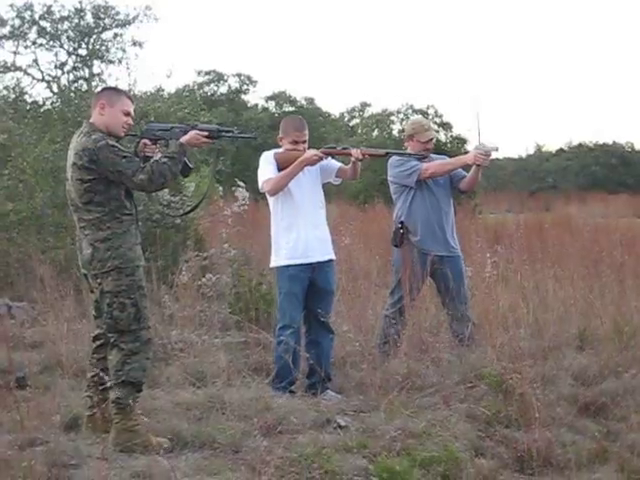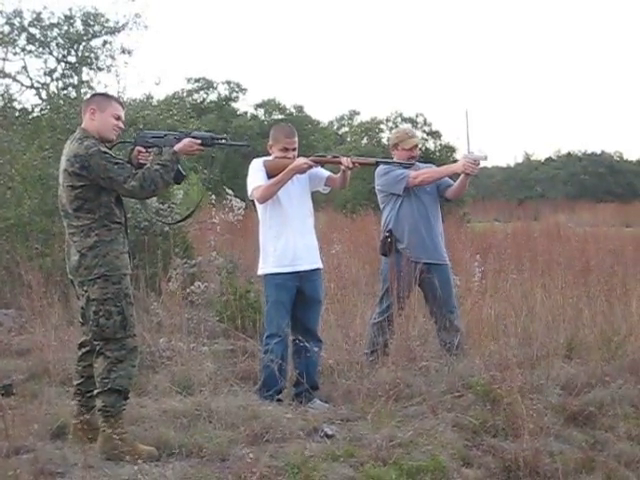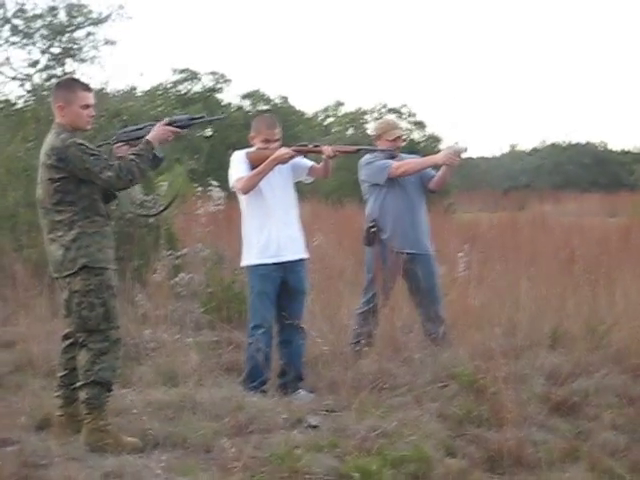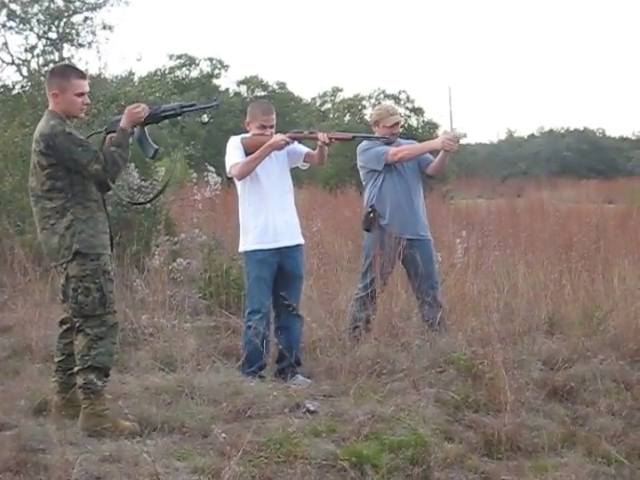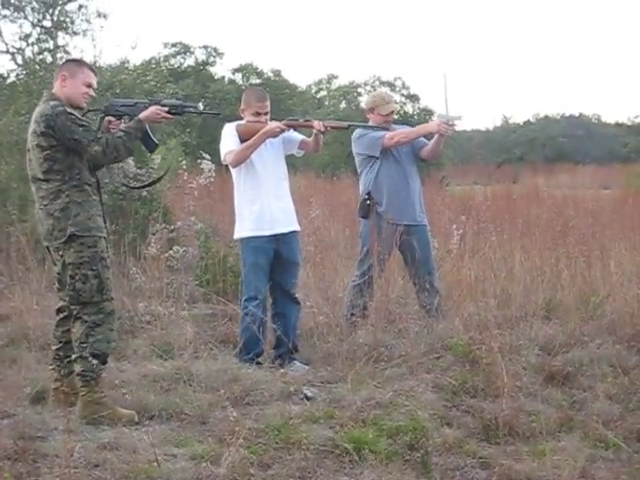
dt=1s
person 1, frame 1
left shoulder: (84, 142)
right shoulder: (97, 145)
left elbow: (126, 179)
right elbow: (149, 180)
left wrist: (140, 156)
right wrist: (181, 145)
left hip: (99, 253)
right hip: (116, 255)
left knee: (108, 333)
right knee: (133, 337)
left ankle: (99, 412)
right ankle: (125, 426)
person 1, frame 2
left shoulder: (78, 149)
right shoulder: (89, 151)
left elbow: (118, 186)
right elbow: (141, 187)
left wrist: (134, 165)
right wrist: (175, 153)
left hip: (89, 261)
right hip: (103, 262)
left knee: (95, 340)
right knee: (120, 344)
left ankle: (85, 420)
right ankle: (112, 434)
person 1, frame 3
left shoulder: (59, 145)
right shoulder: (67, 145)
left elbow: (97, 190)
right elbow: (118, 180)
left wrist: (119, 161)
right wrist: (150, 143)
left hip: (74, 256)
right hip: (86, 256)
left knee: (79, 334)
right knee: (102, 337)
left ankle: (69, 414)
right ankle: (96, 426)
person 1, frame 4
left shoulder: (54, 131)
right shoulder: (56, 132)
left elbow: (92, 178)
right elbow: (104, 168)
left wrist: (117, 140)
right wrist: (125, 128)
left hip: (72, 241)
right hip: (82, 241)
left knee: (77, 319)
right knee: (99, 322)
left ankle: (66, 398)
right ankle: (93, 410)
person 1, frame 5
left shoulder: (47, 114)
right shoulder: (58, 114)
left elbow: (86, 159)
right elbow: (103, 152)
left wrist: (106, 133)
right wrist: (140, 121)
left hip: (63, 227)
right hip: (78, 226)
left knee: (73, 306)
right knee: (97, 308)
left ankle: (64, 385)
right ankle: (91, 399)
person 2, frame 1
left shoulder: (317, 160)
right shoulder: (270, 159)
left elbow: (349, 175)
right elbow: (271, 188)
left wrist: (355, 161)
right wrist: (301, 162)
left hip: (322, 255)
right hip: (290, 258)
left knee: (321, 324)
right knee: (289, 325)
left ankle: (318, 384)
right ankle: (282, 387)
person 2, frame 2
left shoulder: (306, 167)
right shoulder: (259, 166)
left elbow: (338, 185)
right elbow: (261, 195)
left wrist: (345, 170)
right wrist: (290, 170)
left hip: (310, 264)
right hip: (278, 266)
left knee: (308, 334)
right knee: (276, 334)
left ankle: (305, 392)
right ankle: (269, 396)
person 2, frame 3
left shoulder: (288, 158)
right shoulder: (241, 158)
left elbow: (321, 174)
right elbow: (243, 187)
left wrist: (327, 159)
right wrist: (272, 161)
left hip: (294, 255)
right hip: (261, 257)
left knee: (293, 325)
right knee: (261, 325)
left ankle: (291, 383)
right ankle: (254, 387)
person 2, frame 4
left shoulder: (284, 144)
right shoulder: (237, 143)
left elbow: (316, 160)
right elbow: (238, 172)
left wrist: (322, 146)
right wrist: (268, 147)
left hip: (291, 240)
right hip: (258, 243)
left knee: (290, 309)
right knee: (258, 311)
left ankle: (288, 368)
right ankle: (252, 372)
person 2, frame 5
left shoulder: (279, 131)
right shoulder: (232, 130)
left elbow: (311, 148)
right elbow: (233, 159)
left wrist: (317, 134)
right wrist: (263, 134)
left hip: (286, 226)
right hip: (254, 229)
left knee: (288, 295)
right knee: (255, 297)
left ankle: (285, 354)
right ankle: (249, 359)
person 3, frame 1
left shoulder: (443, 161)
right shoulder: (397, 163)
left elbow: (466, 185)
right elbow: (428, 171)
left wrist: (477, 166)
right wrist: (466, 159)
left hip: (447, 246)
right hip: (412, 246)
left knee: (458, 302)
right knee: (399, 301)
right ankle: (385, 352)
person 3, frame 2
left shoulder: (430, 170)
right shoulder: (384, 172)
left elbow: (452, 193)
right elbow: (417, 179)
left wrist: (466, 174)
right wrist: (455, 167)
left hip: (435, 254)
right hip: (400, 254)
left knee: (447, 310)
right knee: (387, 309)
left ankle: (457, 358)
right ankle: (373, 359)
person 3, frame 3
left shoulder: (414, 161)
right shoulder: (368, 163)
left elbow: (434, 184)
right elbow: (398, 170)
left wrist: (447, 165)
right wrist: (436, 158)
left hip: (419, 244)
right hip: (384, 244)
left knee: (430, 300)
right knee: (372, 300)
right ankle: (358, 350)
person 3, frame 4
left shoulder: (411, 146)
right shoulder: (366, 149)
left elbow: (432, 170)
right elbow: (396, 156)
left wrist: (445, 151)
right wrist: (434, 143)
left hip: (417, 230)
right hip: (383, 230)
left knee: (428, 286)
right knee: (370, 286)
left ankle: (439, 334)
right ankle: (355, 335)
person 3, frame 5
left shoulder: (406, 131)
right shoulder: (362, 136)
left elbow: (427, 154)
right elbow: (392, 140)
left wrist: (439, 136)
right wrist: (429, 127)
left hip: (413, 215)
right hip: (379, 217)
left knee: (425, 272)
right knee: (366, 272)
left ankle: (436, 320)
right ankle: (353, 322)
